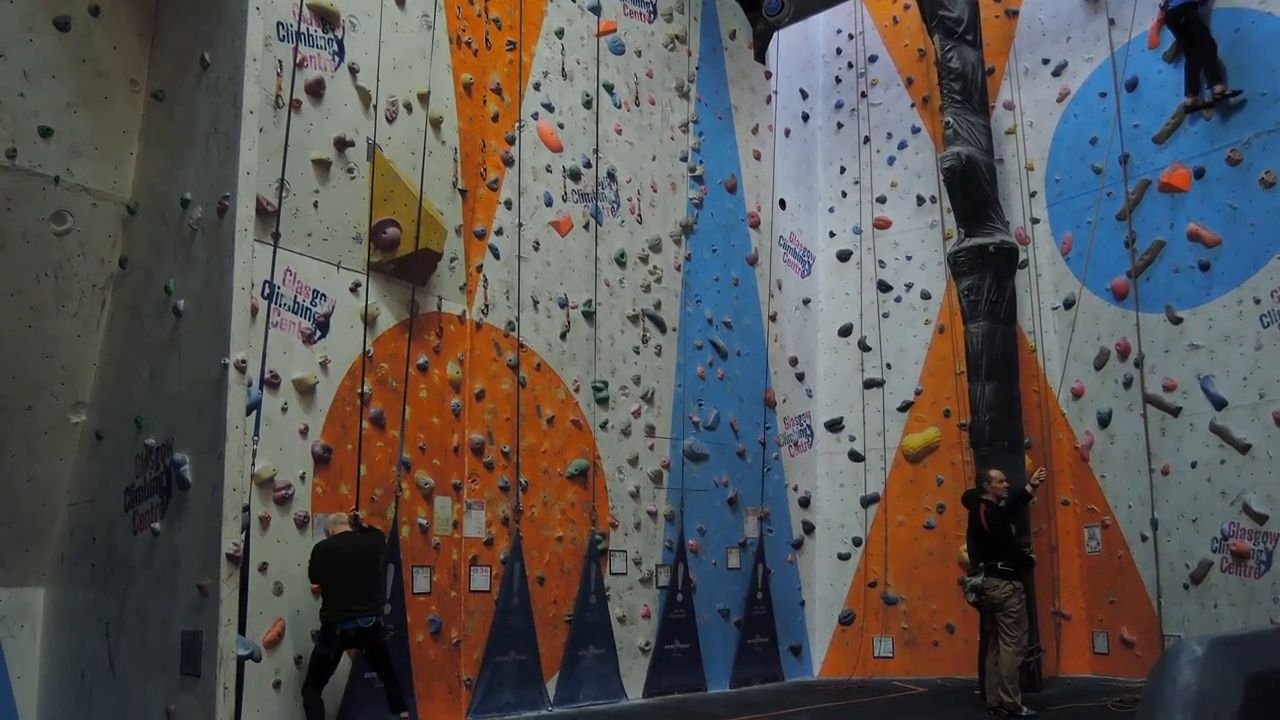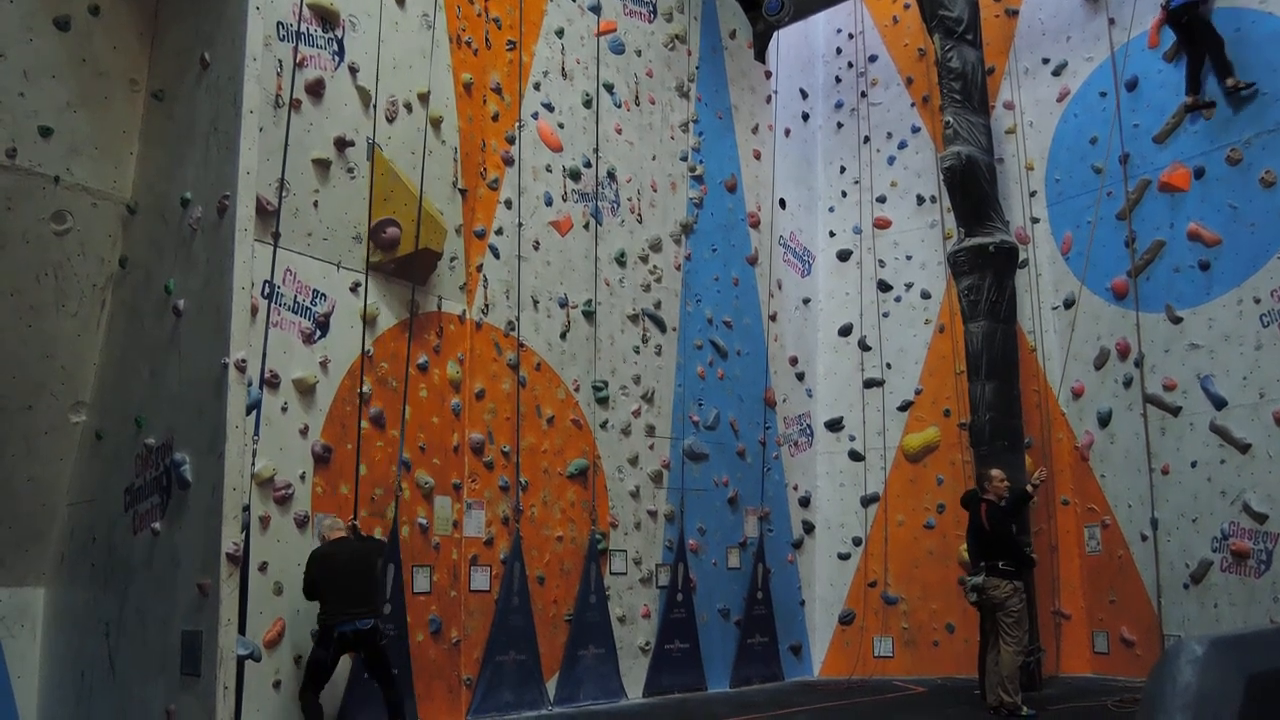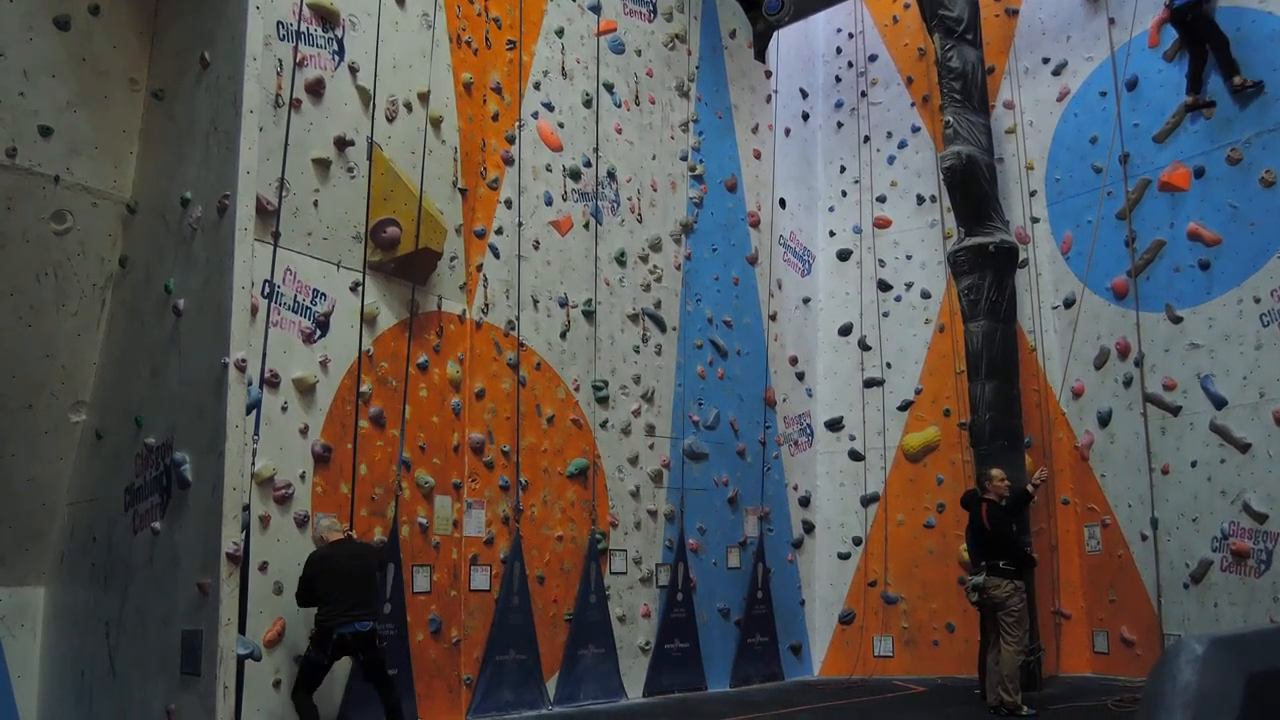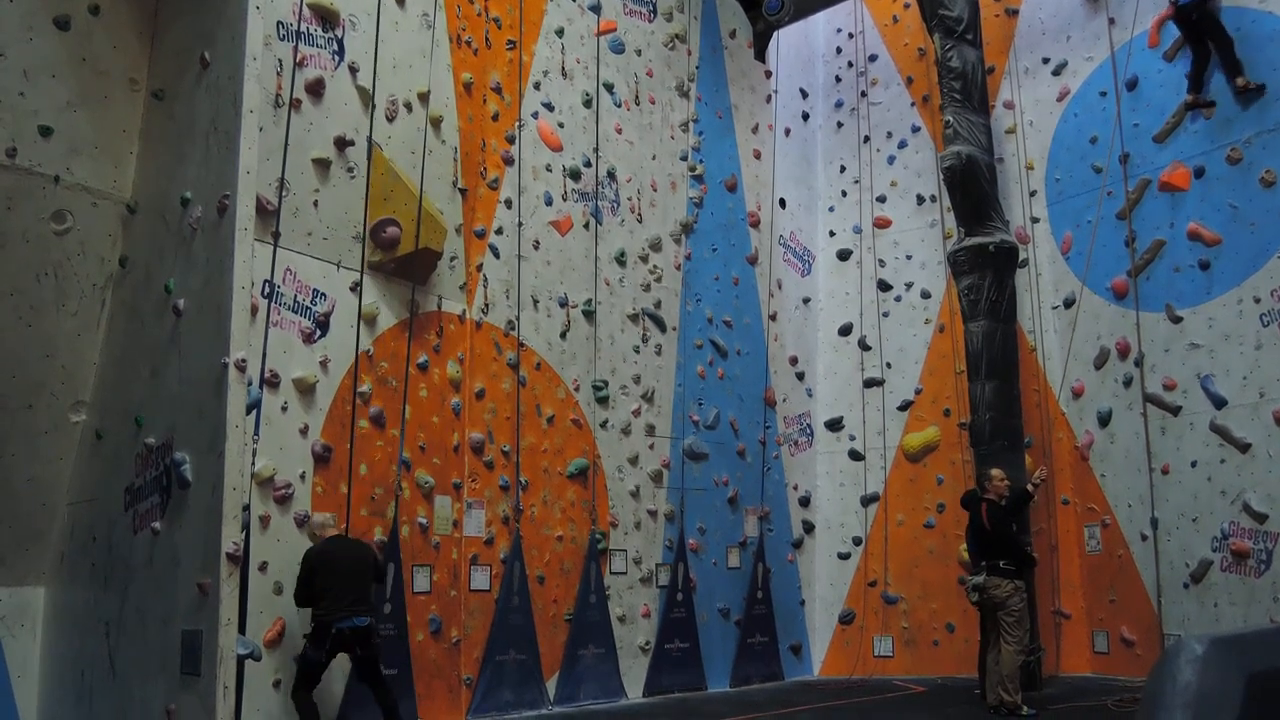
dt=0.2s
person 1, frame 1
left shoulder: (980, 510)
right shoulder: (990, 513)
left elbow: (1010, 509)
right elbow: (1009, 543)
left wrist: (1032, 485)
right wrist: (1029, 561)
left hip: (987, 583)
right hip: (1004, 583)
left knee: (994, 645)
right knee: (1012, 645)
person 1, frame 2
left shoulder: (981, 509)
right shoulder: (992, 512)
left elbow: (1010, 509)
right elbow: (1010, 542)
left wrist: (1033, 486)
right wrist: (1030, 561)
left hip: (988, 582)
right hip: (1005, 582)
left knee: (994, 645)
right knee: (1012, 644)
left ankle: (995, 701)
right ankle: (1010, 703)
person 1, frame 3
left shoulder: (981, 510)
right shoulder: (992, 512)
left elbow: (1011, 508)
right elbow: (1011, 542)
left wrist: (1033, 485)
right wrist: (1031, 560)
left hip: (989, 582)
right hip: (1005, 582)
left knee: (996, 645)
right knee: (1013, 644)
left ankle: (995, 701)
right ankle: (1010, 703)
person 1, frame 4
left shoulder: (981, 510)
right shoulder: (992, 512)
left elbow: (1012, 508)
right elbow: (1011, 542)
left wrist: (1033, 485)
right wrist: (1031, 560)
left hip: (989, 582)
right hip: (1006, 582)
left knee: (995, 645)
right knee: (1013, 644)
left ankle: (994, 701)
right ankle: (1010, 703)
person 2, frame 1
left shoulder: (322, 548)
right shoulder: (371, 543)
left elbow: (314, 578)
right elbow: (378, 534)
right wrist: (359, 525)
left hip: (336, 627)
right hip: (369, 624)
left knee: (312, 687)
right knee: (389, 677)
person 2, frame 2
left shoulder: (319, 555)
right shoulder: (369, 549)
left elbow: (309, 593)
right elbow: (381, 545)
right wrist: (359, 535)
left hip: (334, 631)
right hip: (367, 628)
left knee: (309, 692)
right knee: (388, 682)
person 2, frame 3
left shoulder: (317, 558)
right shoulder: (367, 552)
left elbow: (302, 599)
right elbow: (382, 558)
left hip: (331, 633)
right hip: (365, 631)
left knee: (301, 692)
right knee: (385, 686)
person 2, frame 4
left shoulder: (314, 553)
right shoulder: (364, 549)
left elbow: (300, 599)
right elbow: (381, 577)
left hip: (329, 629)
right hip: (362, 627)
left knee: (301, 691)
right knee: (377, 683)
